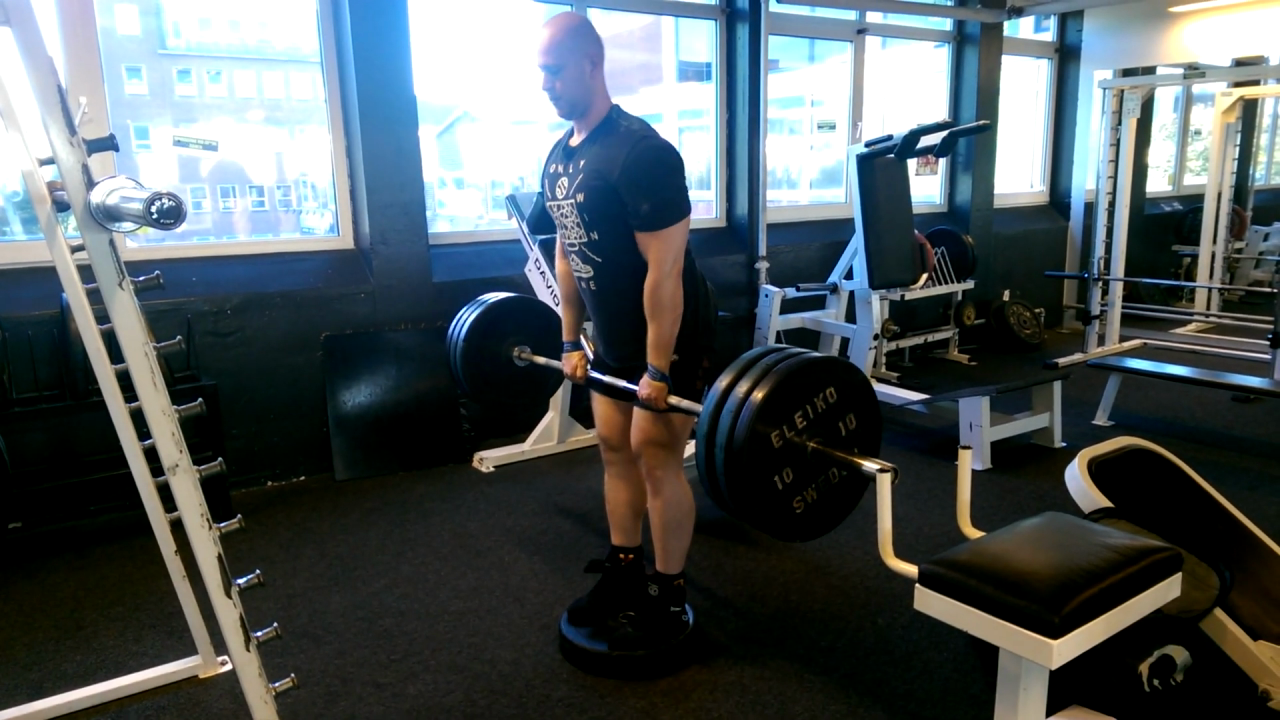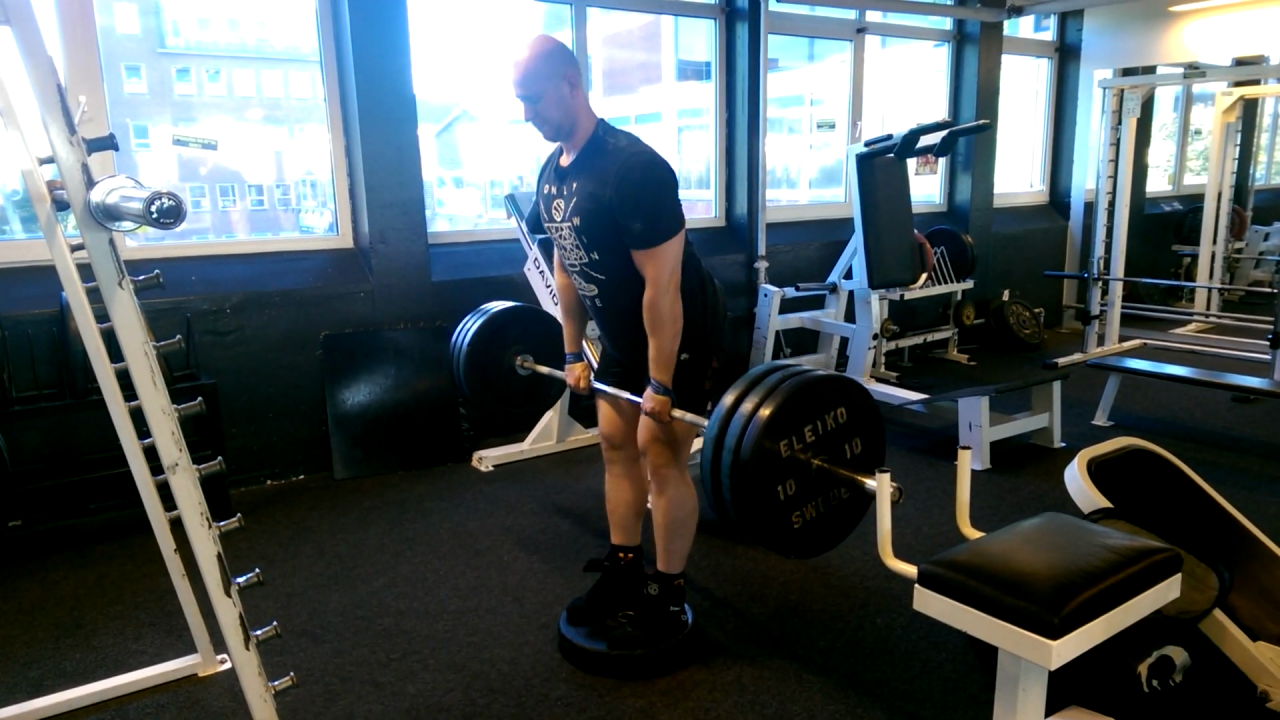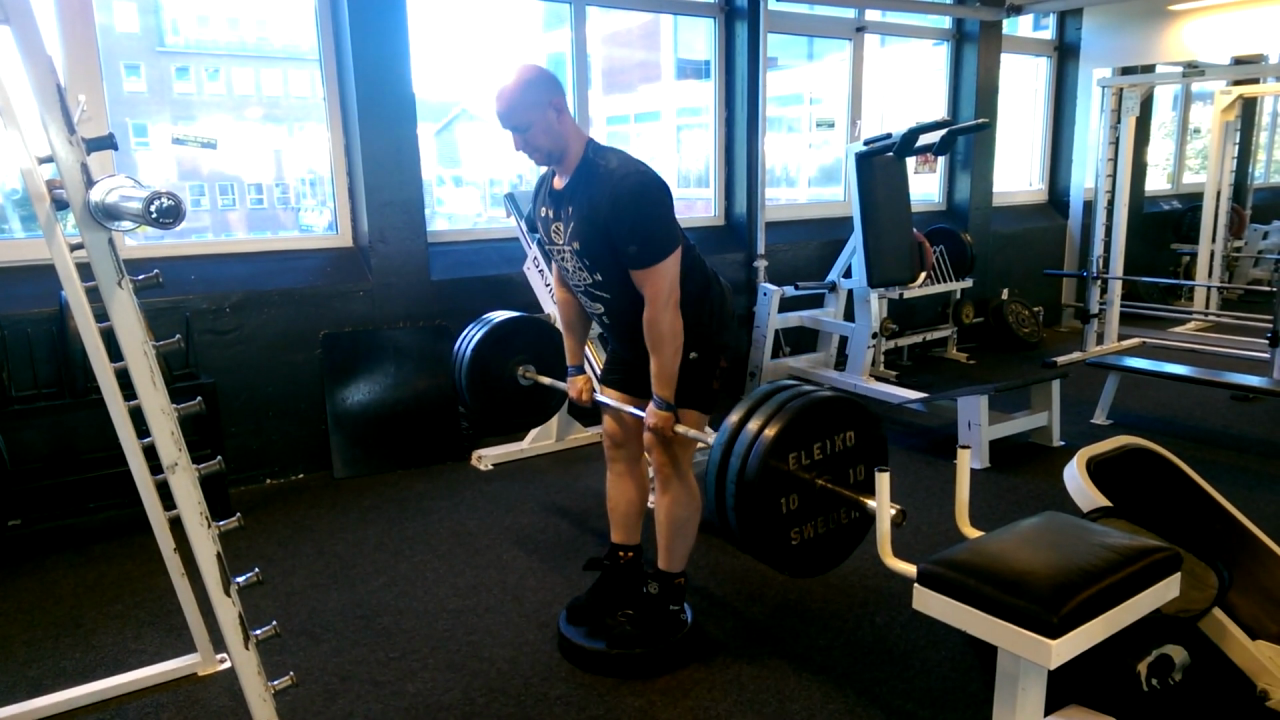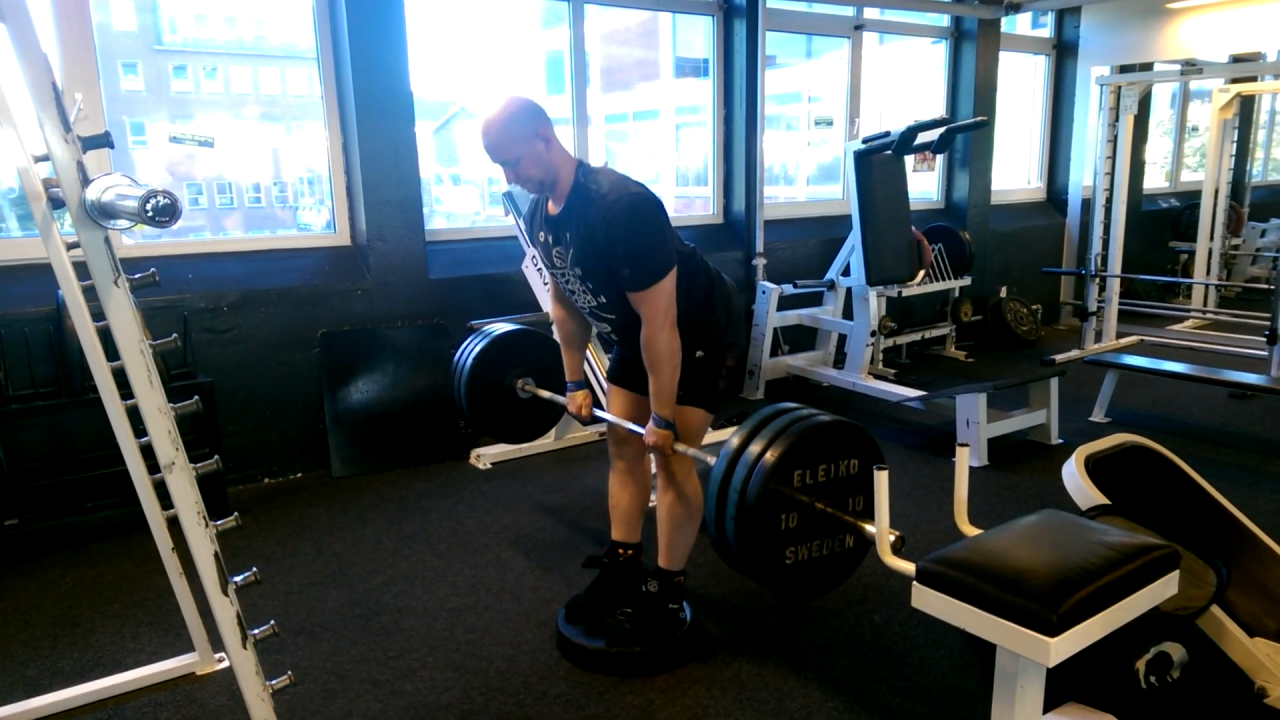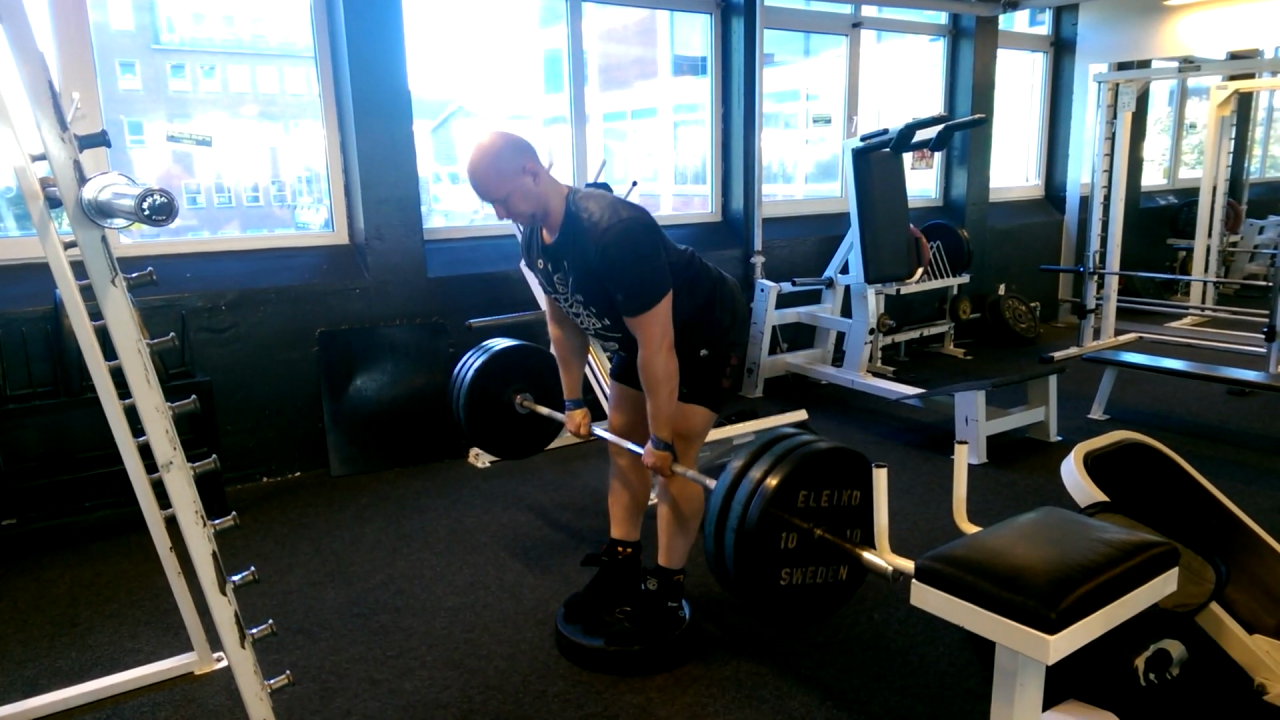
dt=0.3s
person 1, frame 1
left shoulder: (641, 153)
right shoulder: (559, 157)
left elbow: (664, 271)
left wrist: (658, 369)
right wrist: (571, 341)
left hip: (668, 337)
right hip: (612, 338)
left knee: (656, 458)
right knee: (615, 451)
left ankle: (668, 598)
right ankle: (623, 573)
person 1, frame 2
left shoulder: (634, 168)
right shoulder: (551, 174)
left elbow: (663, 286)
right elbow: (566, 267)
left wrist: (661, 385)
right wrist: (573, 354)
left hip: (680, 333)
right hip: (621, 332)
left knee: (662, 456)
right knee: (616, 447)
left ankle: (667, 597)
right ankle: (623, 574)
person 1, frame 3
left shoulder: (628, 187)
right shoulder: (546, 192)
left elbow: (663, 303)
right elbow: (566, 283)
left wrist: (663, 401)
right wrist: (574, 366)
left hip: (690, 328)
right hip: (628, 333)
left knee: (667, 455)
right knee: (618, 444)
left ankle: (667, 596)
right ankle: (622, 573)
person 1, frame 4
left shoulder: (623, 208)
right shoulder: (539, 215)
left elbow: (661, 323)
right elbow: (566, 301)
left wrist: (663, 418)
right wrist: (574, 381)
left hip: (701, 329)
right hip: (635, 332)
left knee: (672, 454)
right knee: (623, 442)
left ankle: (667, 595)
right ankle: (622, 571)
person 1, frame 5
left shoulder: (617, 233)
right shoulder: (535, 239)
left elbow: (657, 347)
right elbow: (564, 322)
left wrist: (662, 440)
right wrist: (573, 400)
left hip: (707, 331)
right hip: (640, 335)
left knee: (674, 458)
right knee: (622, 442)
left ankle: (666, 593)
right ankle: (621, 569)
